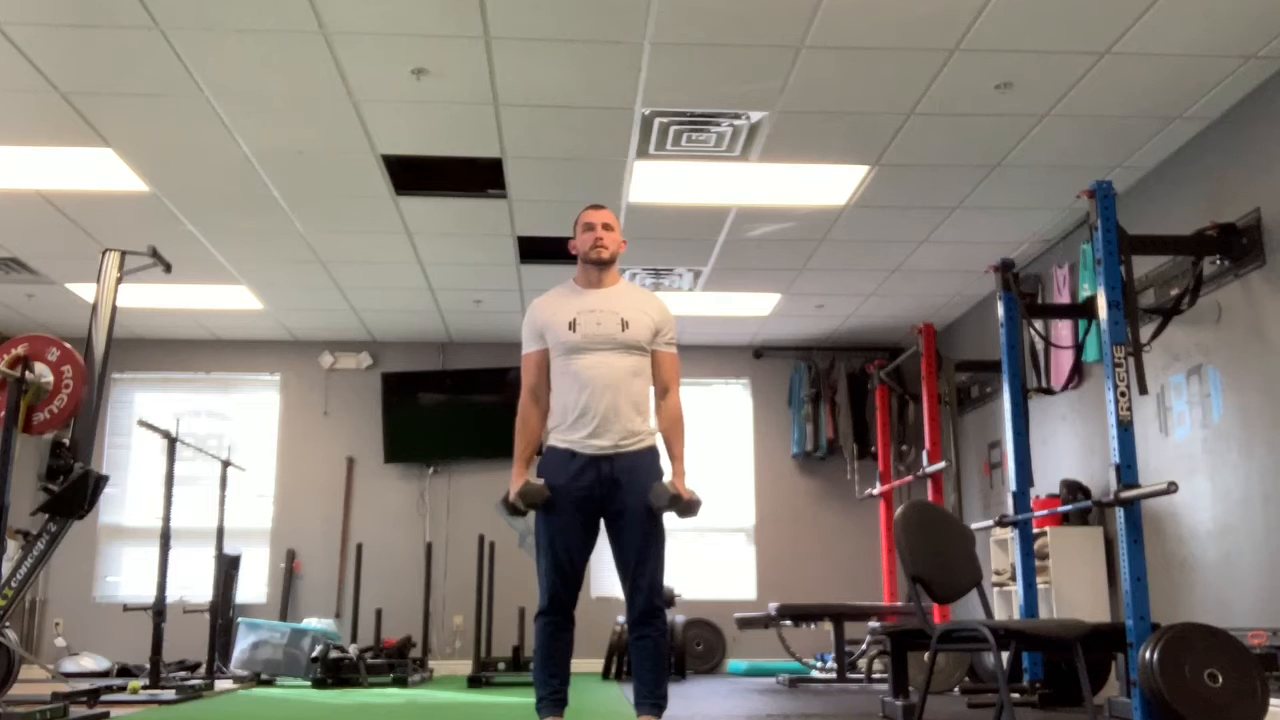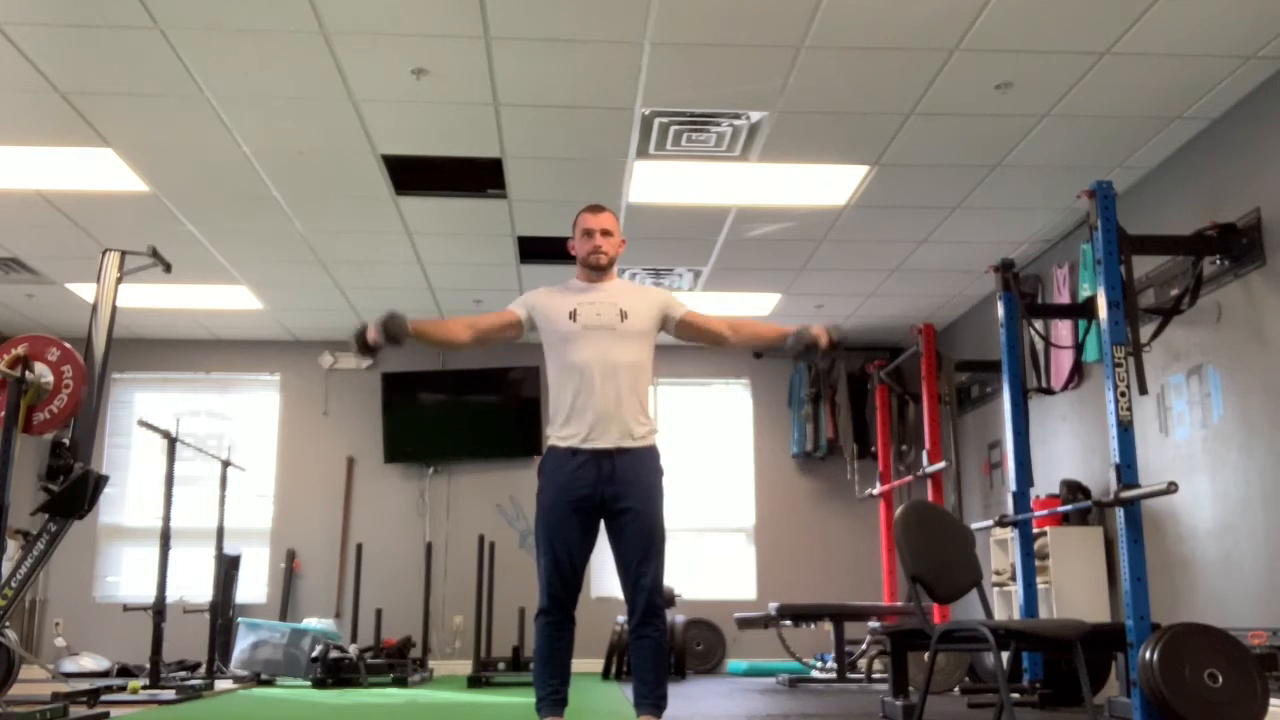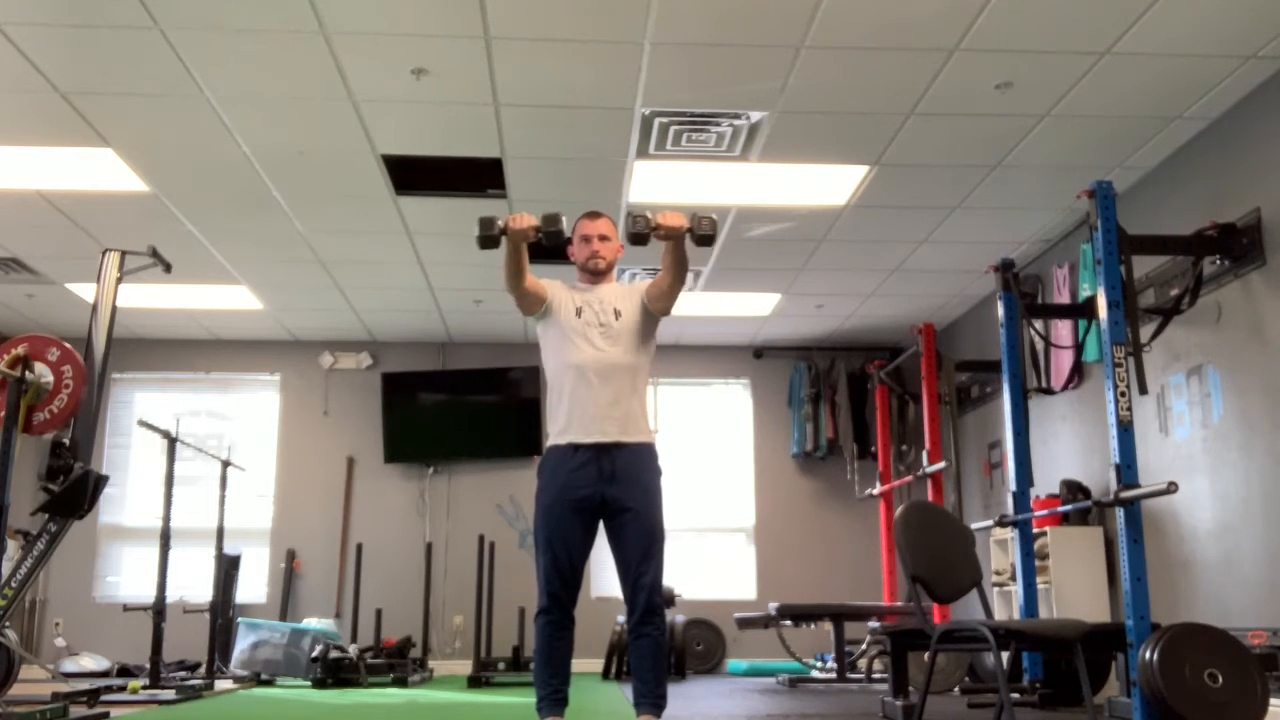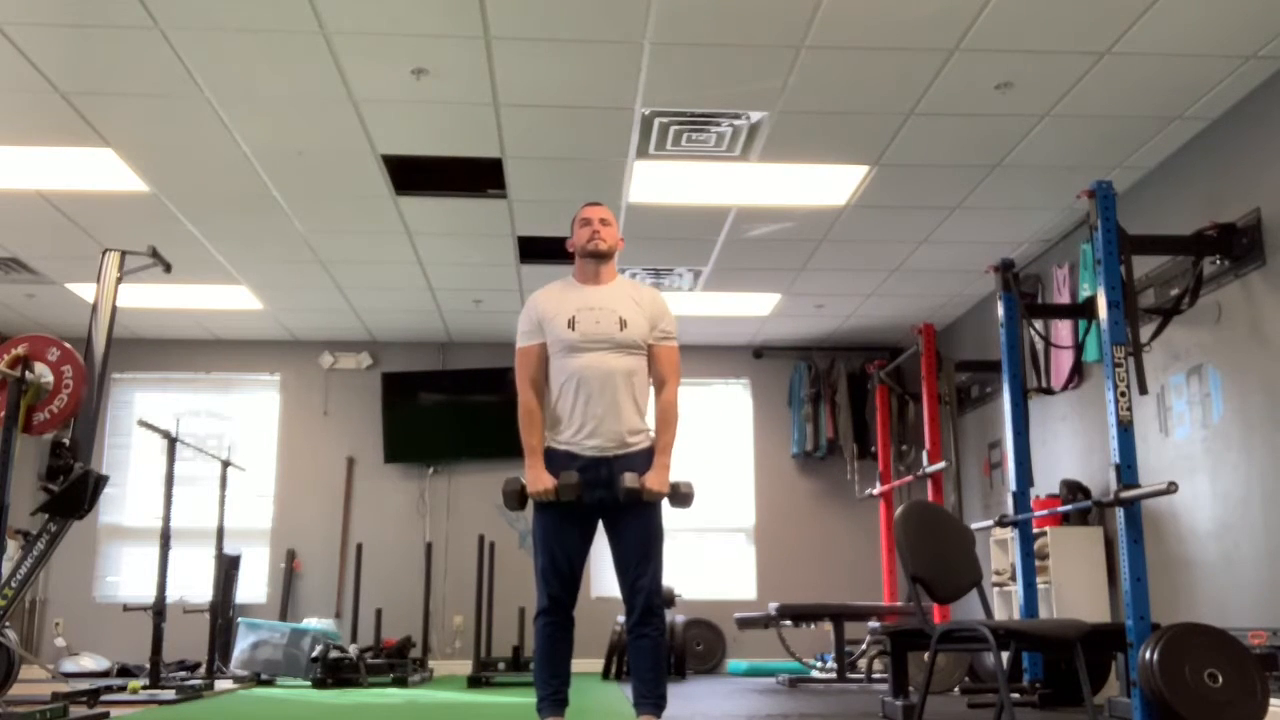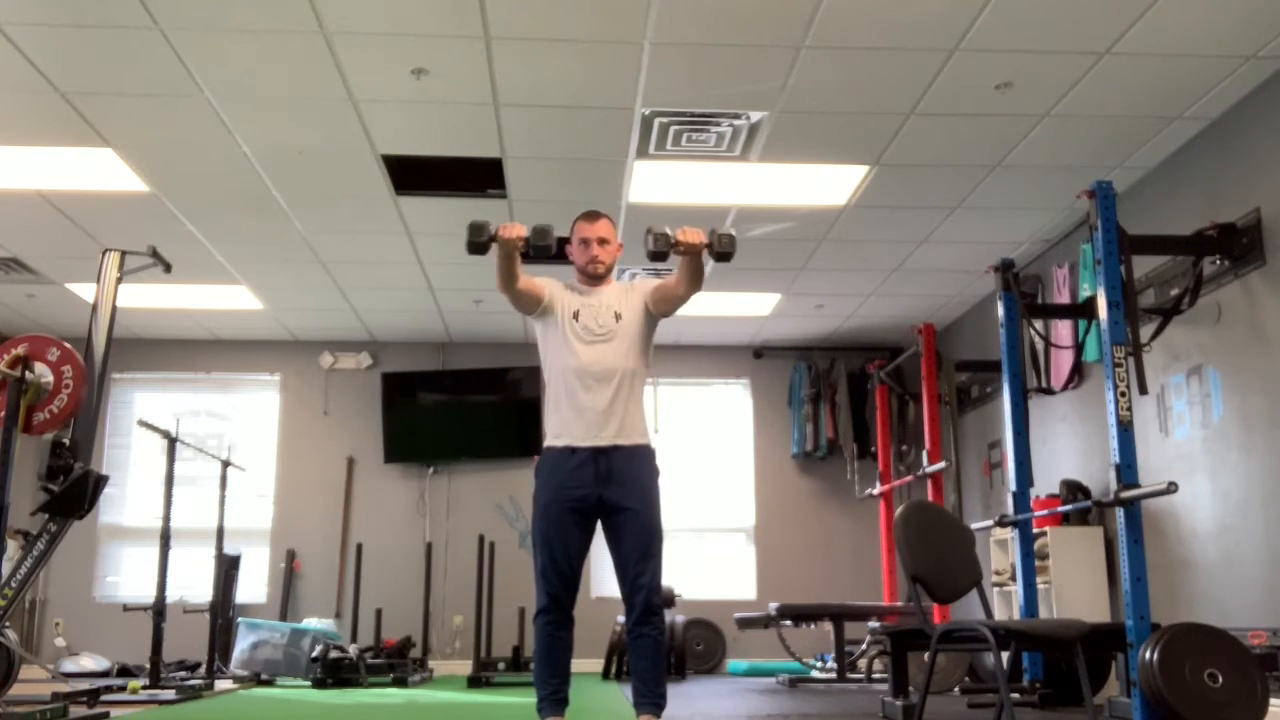
dt=1s
person 1, frame 1
left shoulder: (651, 308)
right shoulder: (544, 309)
left elbow: (668, 395)
right elbow: (532, 397)
left wrist: (679, 470)
right wrist: (519, 470)
left hip: (635, 464)
right hip: (566, 464)
left knee: (646, 599)
right knee: (556, 599)
person 1, frame 2
left shoulder: (651, 300)
right shoulder: (543, 301)
left elbow: (726, 331)
right elbow: (470, 331)
left wrist: (795, 335)
right wrist: (405, 329)
left hip: (635, 462)
right hip: (567, 463)
left knee: (646, 597)
right knee: (556, 599)
person 1, frame 3
left shoulder: (640, 298)
right shoulder: (552, 299)
left elbow: (674, 279)
right elbow: (517, 282)
left wrist: (675, 238)
right wrist: (515, 240)
left hip: (632, 458)
right hip: (566, 459)
left knee: (646, 596)
right knee: (556, 597)
person 1, frame 4
left shoulder: (648, 302)
right shoulder: (543, 303)
left elbow: (667, 388)
right elbow: (528, 390)
left wrist: (660, 464)
right wrist: (535, 464)
left hip: (632, 464)
right hip: (564, 465)
left knee: (644, 600)
right knee: (555, 600)
person 1, frame 5
left shoulder: (640, 298)
right shoulder: (549, 298)
left elbow: (685, 286)
right elbow: (510, 284)
left wrist: (691, 254)
right wrist: (507, 250)
left hip: (630, 460)
right hip: (563, 461)
left knee: (644, 596)
right knee: (554, 597)
